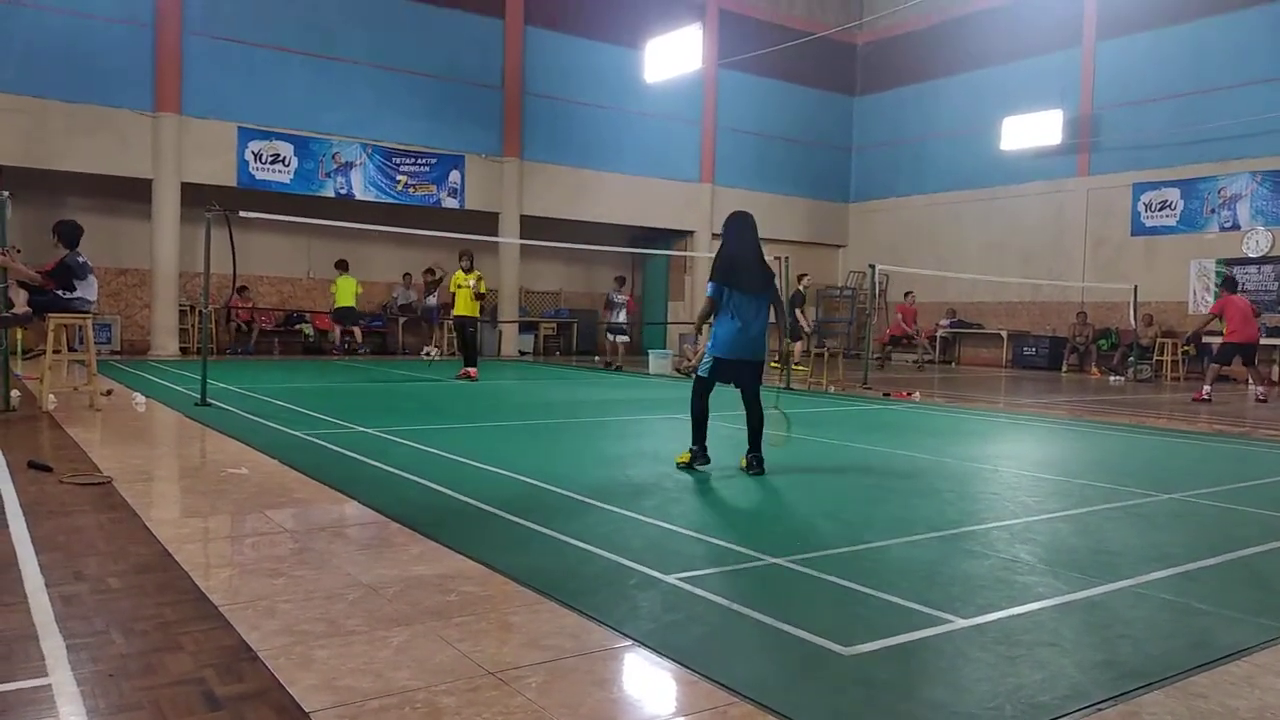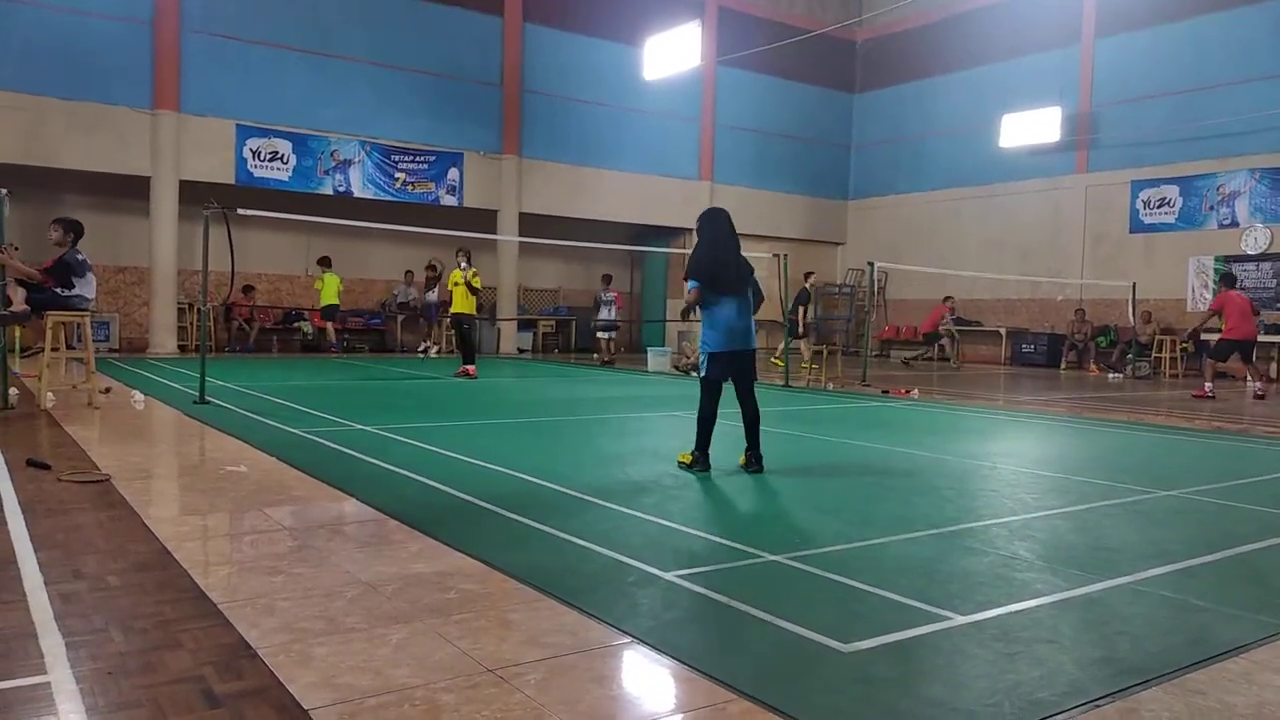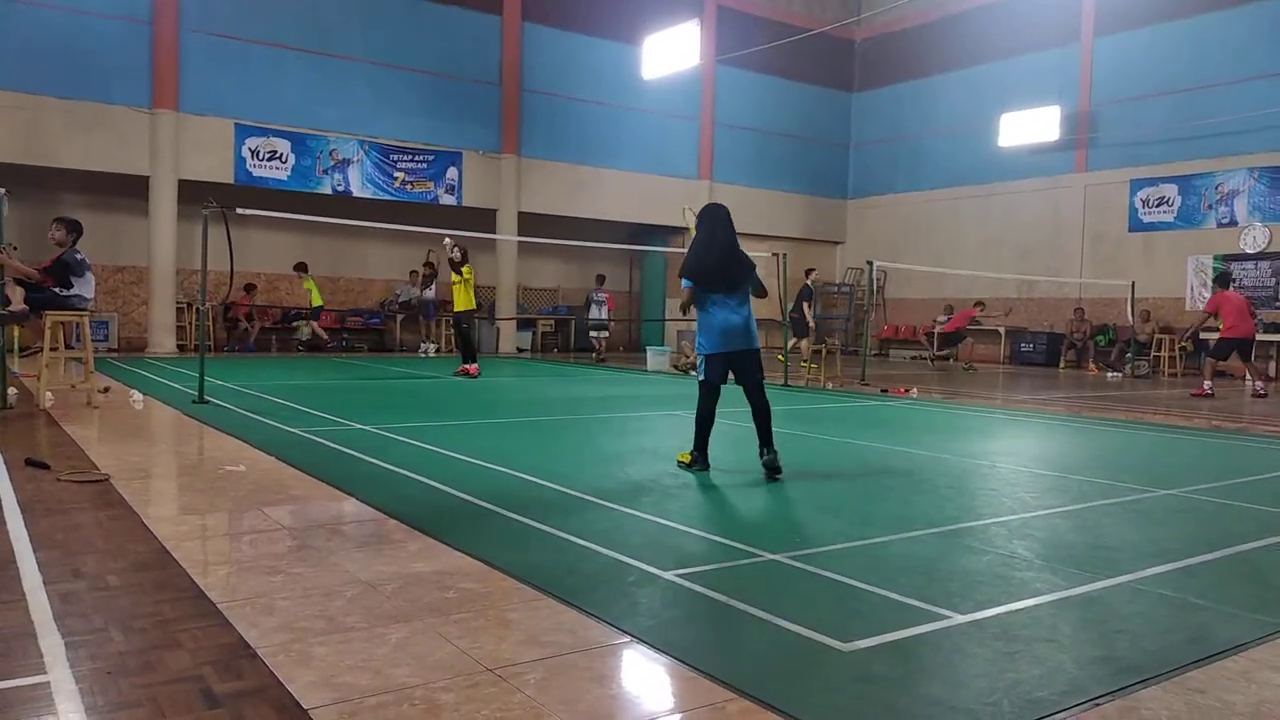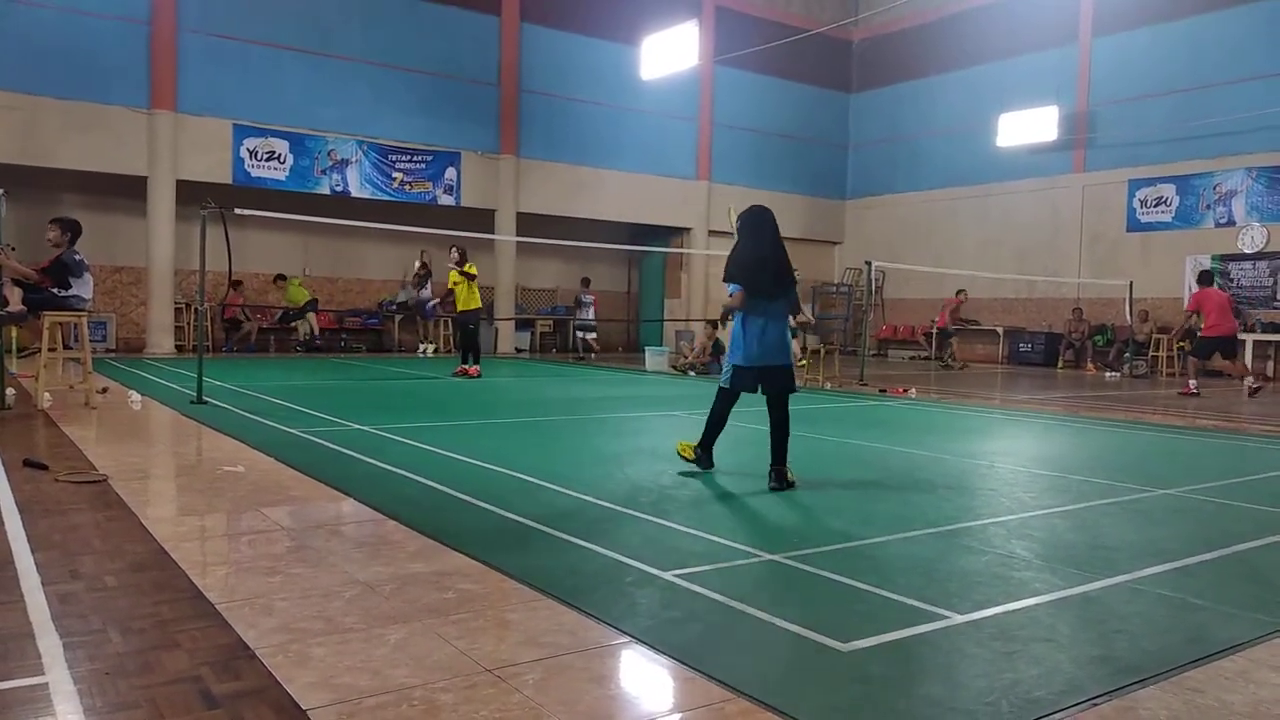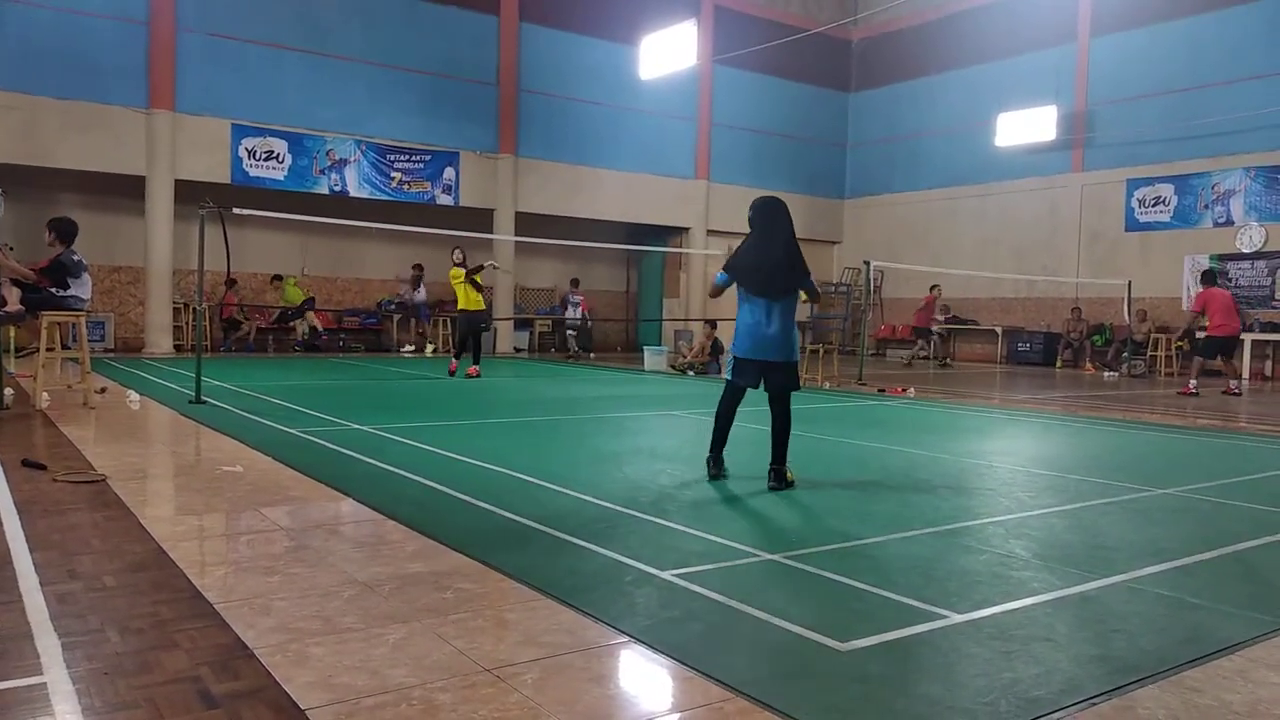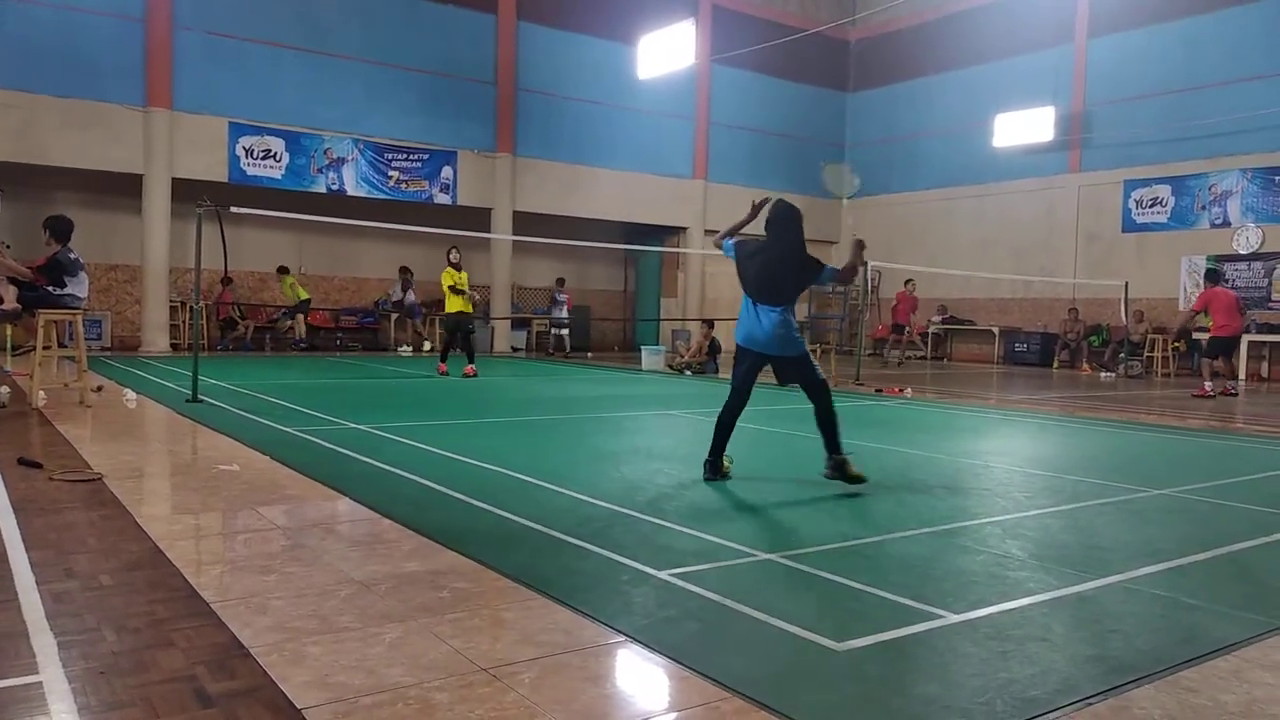
dt=0.4s
person 1, frame 1
left shoulder: (725, 264)
right shoulder: (762, 269)
left elbow: (711, 304)
right elbow: (778, 306)
left wrist: (698, 324)
right wrist: (782, 340)
left hip: (724, 342)
right hip: (754, 344)
left knee: (700, 392)
right knee: (752, 399)
left ankle: (698, 450)
right ankle: (754, 457)
person 1, frame 2
left shoulder: (701, 259)
right shoulder: (740, 262)
left elbow: (695, 297)
right elbow: (758, 297)
left wrist: (686, 307)
left hip: (716, 338)
right hip: (744, 338)
left knee: (709, 396)
right knee: (747, 396)
left ankle: (700, 455)
right ankle: (753, 455)
person 1, frame 3
left shoulder: (696, 259)
right shoulder: (740, 259)
left elbow: (687, 298)
right elbow: (761, 292)
left wrist: (684, 305)
left hip: (713, 337)
right hip: (744, 336)
left knee: (708, 396)
right knee: (756, 395)
left ankle: (699, 455)
right ankle: (768, 451)
person 1, frame 4
left shoulder: (741, 259)
right shoulder: (782, 264)
left elbow: (739, 302)
right elbow: (794, 309)
left wrist: (727, 306)
left hip: (747, 348)
right hip: (778, 350)
left knee: (725, 400)
right knee: (778, 408)
left ankle: (703, 452)
right ankle: (778, 470)
person 1, frame 5
left shoulder: (745, 254)
right shoulder: (792, 259)
left elbow: (713, 291)
right elbow: (815, 297)
left wrist: (730, 266)
right wrist: (794, 289)
left hip: (747, 341)
right hip: (781, 344)
left knee: (730, 399)
right knee: (780, 406)
left ankle: (715, 460)
right ankle: (778, 470)
person 1, frame 6
left shoulder: (750, 251)
right shoulder: (802, 262)
left elbow: (718, 241)
right elbow: (846, 277)
left wrist: (748, 217)
right wrist: (857, 252)
left hip: (749, 339)
right hip: (785, 340)
left knee: (736, 400)
right knee: (821, 396)
left ankle: (714, 462)
right ankle: (835, 460)
